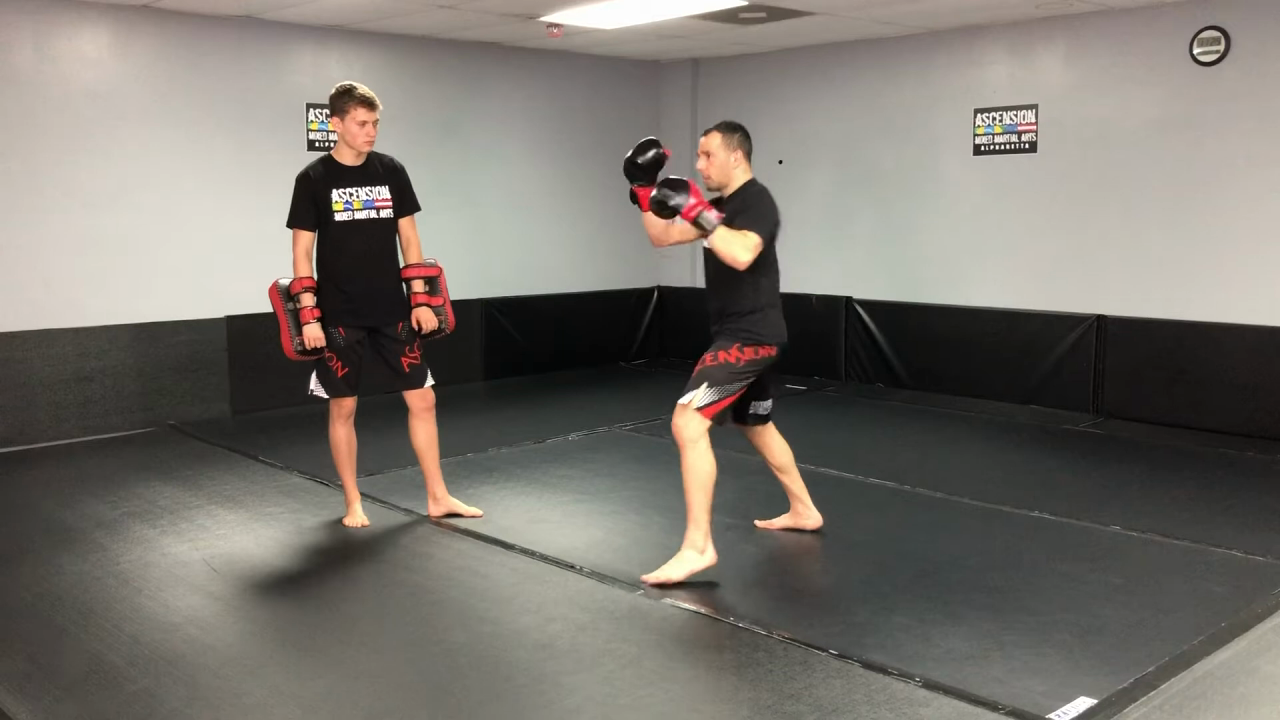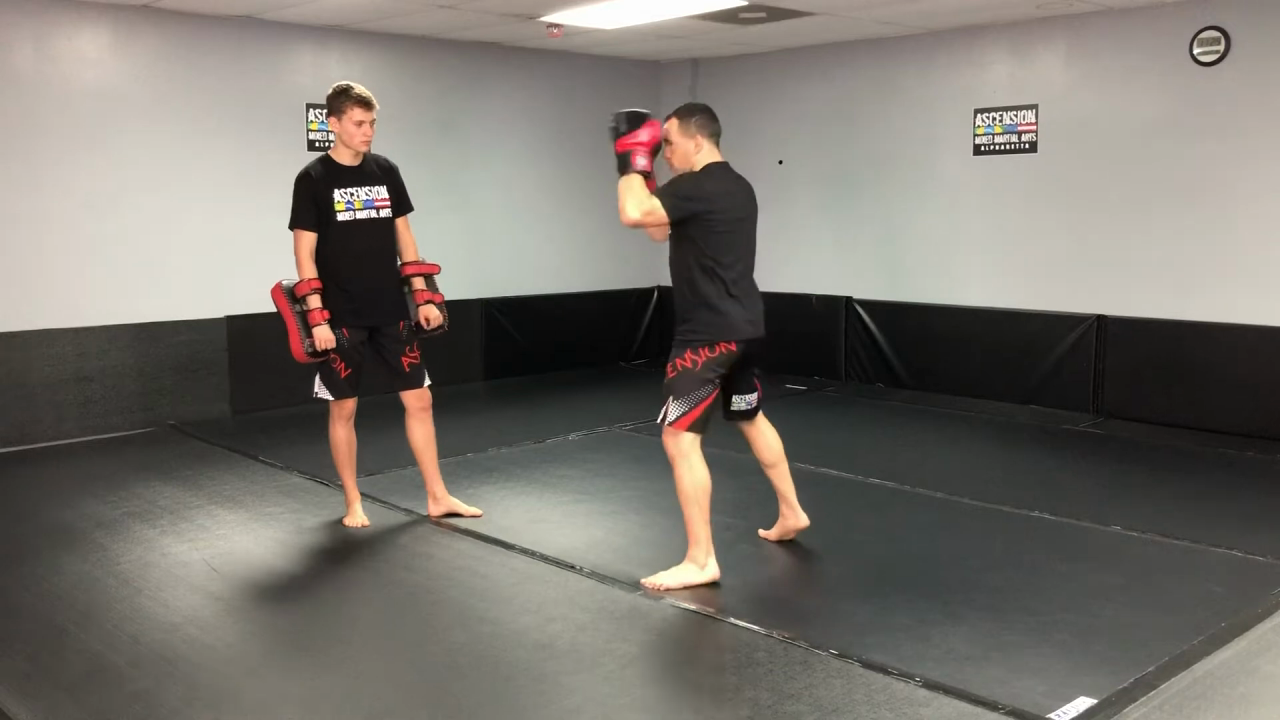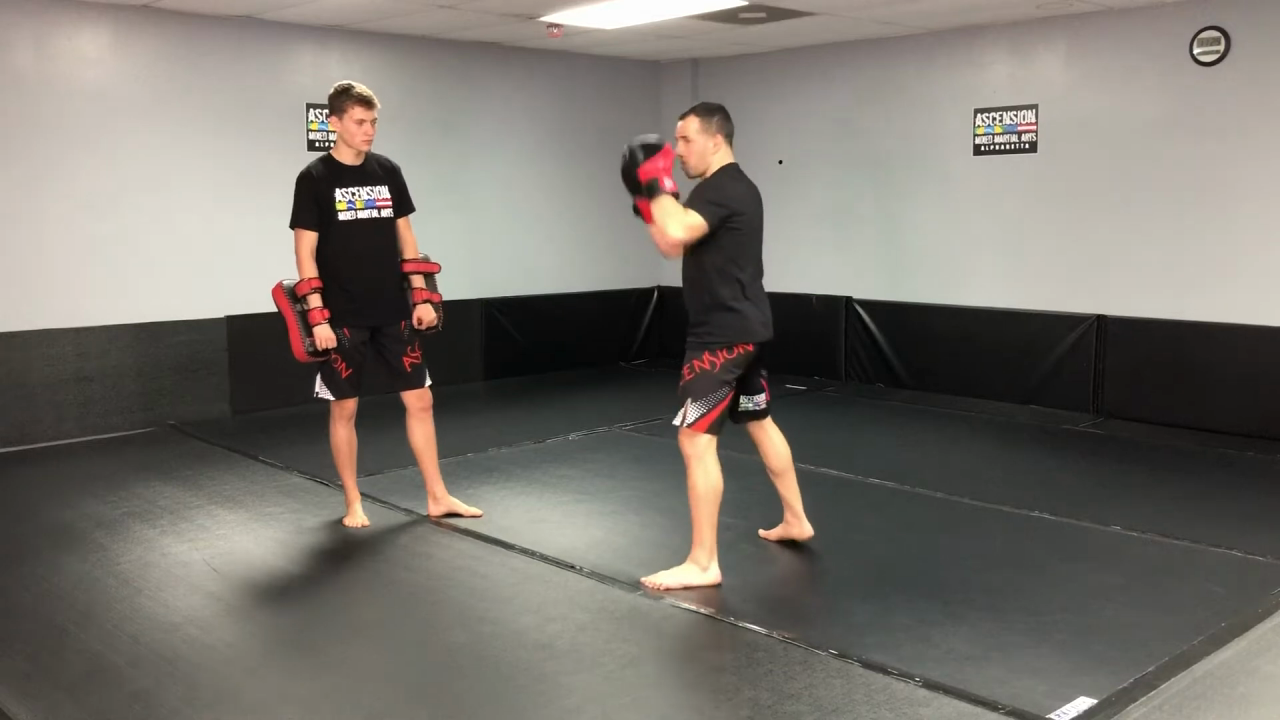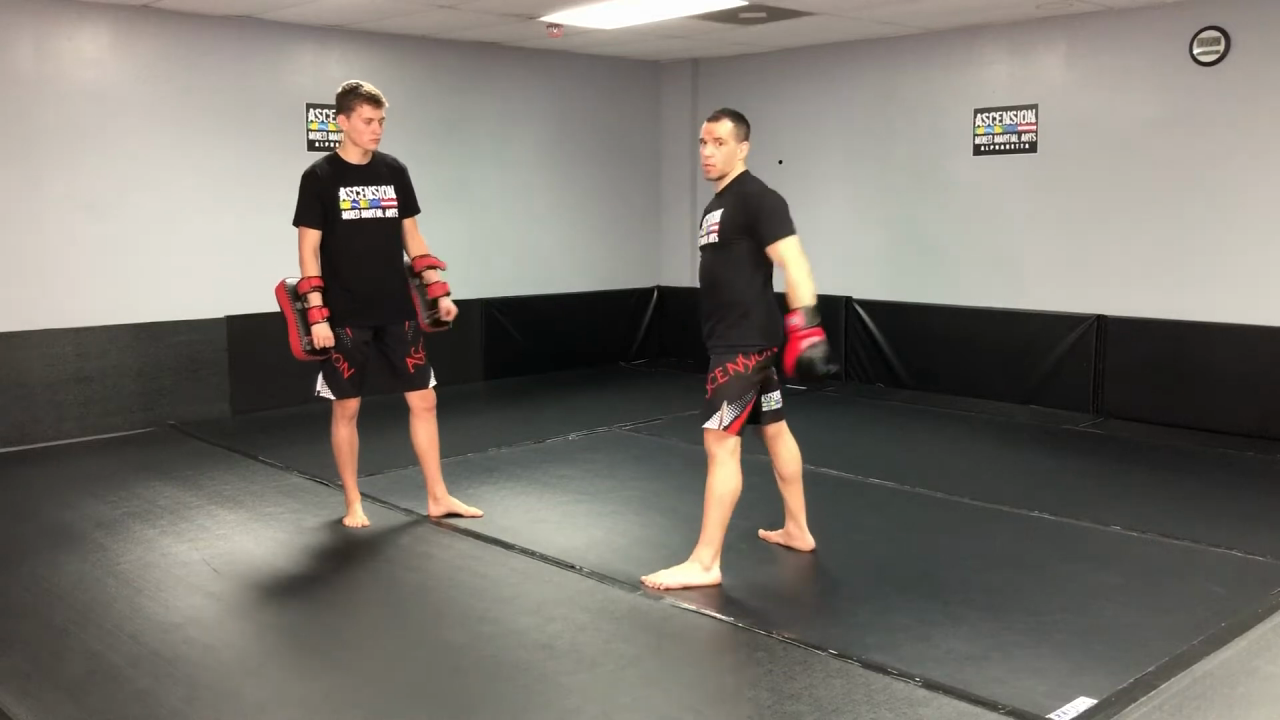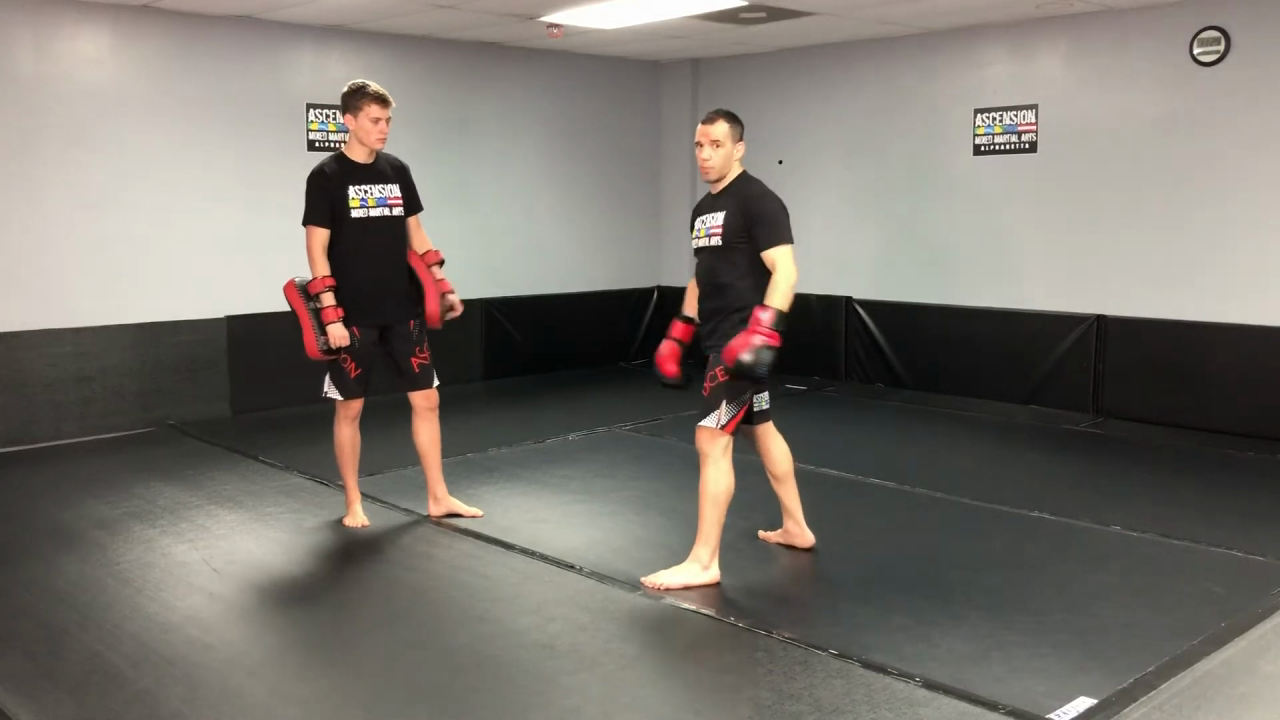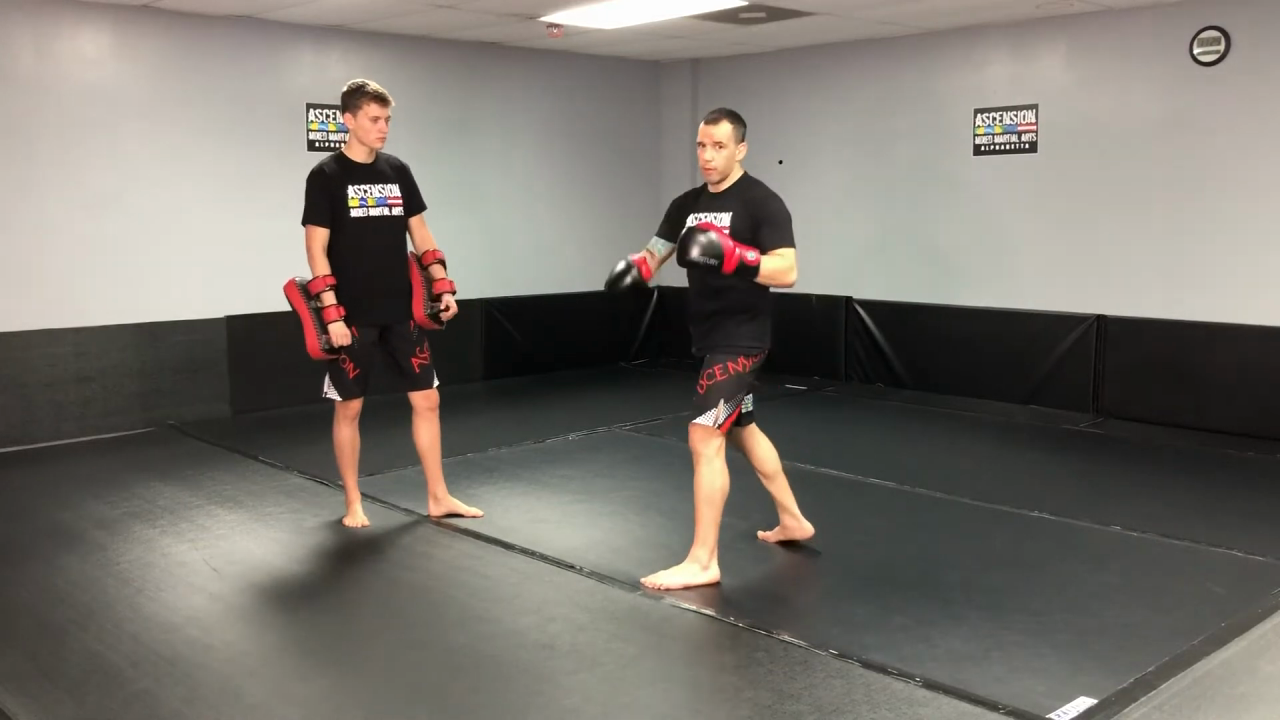
dt=0.4s
person 1, frame 1
left shoulder: (756, 201)
right shoulder: (721, 204)
left elbow: (742, 255)
right elbow: (663, 236)
left wrist: (699, 212)
right wrist: (644, 191)
left hip: (748, 336)
right hip: (747, 335)
left knee: (688, 422)
right knee: (756, 425)
left ankle: (697, 547)
right ankle: (803, 510)
person 1, frame 2
left shoulder: (697, 186)
right shoulder: (737, 188)
left elbow: (633, 213)
right elbow: (663, 228)
left wrist: (634, 158)
right wrist: (644, 175)
left hip: (709, 334)
right hip: (744, 325)
left knee: (679, 438)
right knee: (750, 418)
left ankle: (701, 561)
right ankle: (791, 513)
person 1, frame 3
left shoulder: (720, 188)
right shoulder: (734, 186)
left elbow: (674, 232)
right elbow: (675, 244)
left wrist: (656, 182)
right wrist: (648, 196)
left hip: (722, 334)
right hip: (749, 327)
left knee: (695, 439)
right knee: (759, 421)
left ankle: (703, 563)
right ankle: (795, 520)
person 1, frame 4
left shoulder: (757, 198)
right shoulder: (717, 203)
left elbow: (794, 262)
left wrist: (806, 326)
left hip: (743, 343)
right hip: (732, 337)
left knee: (721, 442)
right knee: (773, 428)
left ankle: (705, 562)
right ankle: (797, 529)
person 1, frame 5
left shoulder: (757, 200)
right shoulder: (703, 208)
left elbow: (784, 271)
left wrist: (761, 331)
right wrist: (677, 336)
left hip: (743, 341)
right hip: (721, 339)
left knee: (712, 440)
right knee: (760, 427)
left ankle: (703, 561)
right ankle: (795, 526)
person 1, frame 6
left shoulder: (762, 202)
right shoulder: (687, 204)
left elbow: (786, 270)
right elbow: (654, 255)
left wrist: (732, 255)
right wrist: (634, 268)
left hip: (739, 339)
right hip: (711, 338)
left knee: (705, 438)
right knee: (743, 429)
left ankle: (702, 561)
right ankle: (792, 520)
person 2, frame 1
left shoulder: (391, 170)
right shoulder: (314, 178)
left elbow: (409, 238)
right elbow: (302, 251)
left wrist: (421, 298)
right wrist: (309, 314)
left hip: (392, 311)
right hip: (340, 315)
left knee: (423, 399)
right knee: (343, 408)
left ankle: (437, 496)
right ankle: (353, 502)
person 2, frame 2
left shoulder: (386, 171)
right shoulder: (313, 179)
right elbow: (305, 254)
left wrist: (423, 295)
right wrist: (317, 316)
left hip: (391, 311)
right hip: (341, 317)
left knee: (418, 399)
right knee: (343, 409)
left ankle: (437, 496)
right ankle: (353, 503)
person 2, frame 3
left shoulder: (387, 170)
right shoulder: (315, 179)
right elbow: (305, 252)
left wrist: (421, 296)
right wrist: (318, 315)
left hip: (393, 311)
right hip: (343, 316)
left knee: (420, 399)
right knee: (344, 408)
left ankle: (437, 496)
right ankle: (353, 503)
person 2, frame 4
left shoulder: (394, 170)
right shoulder: (320, 177)
left elbow: (412, 236)
right elbow: (309, 250)
left wrist: (438, 290)
right wrist: (316, 314)
left hip: (397, 311)
right hip: (346, 316)
left knee: (423, 399)
right knee: (346, 408)
left ankle: (438, 496)
right ankle: (353, 503)
person 2, frame 5
left shoulder: (397, 170)
right shoulder: (327, 176)
left elbow: (416, 236)
right elbow: (317, 249)
left wrist: (443, 288)
right wrist: (331, 314)
left hip: (402, 310)
right hip: (353, 315)
left knee: (426, 398)
right knee: (349, 407)
left ankle: (438, 496)
right ankle: (353, 503)
person 2, frame 6
left shoulder: (397, 169)
right shoulder: (326, 176)
left elbow: (420, 233)
right elbow: (317, 248)
left wrist: (443, 286)
right wrist: (332, 312)
left hip: (402, 310)
right hip: (353, 315)
left knee: (427, 399)
right knee: (349, 407)
left ankle: (438, 497)
right ankle: (353, 503)
